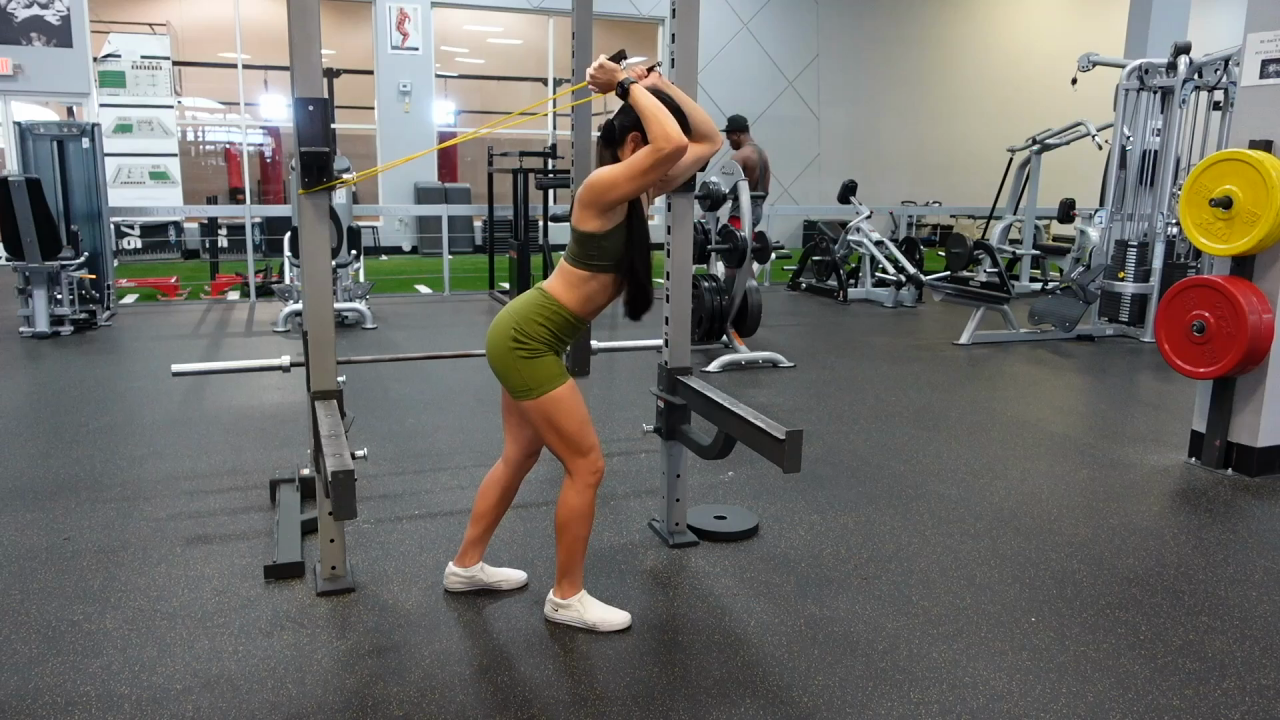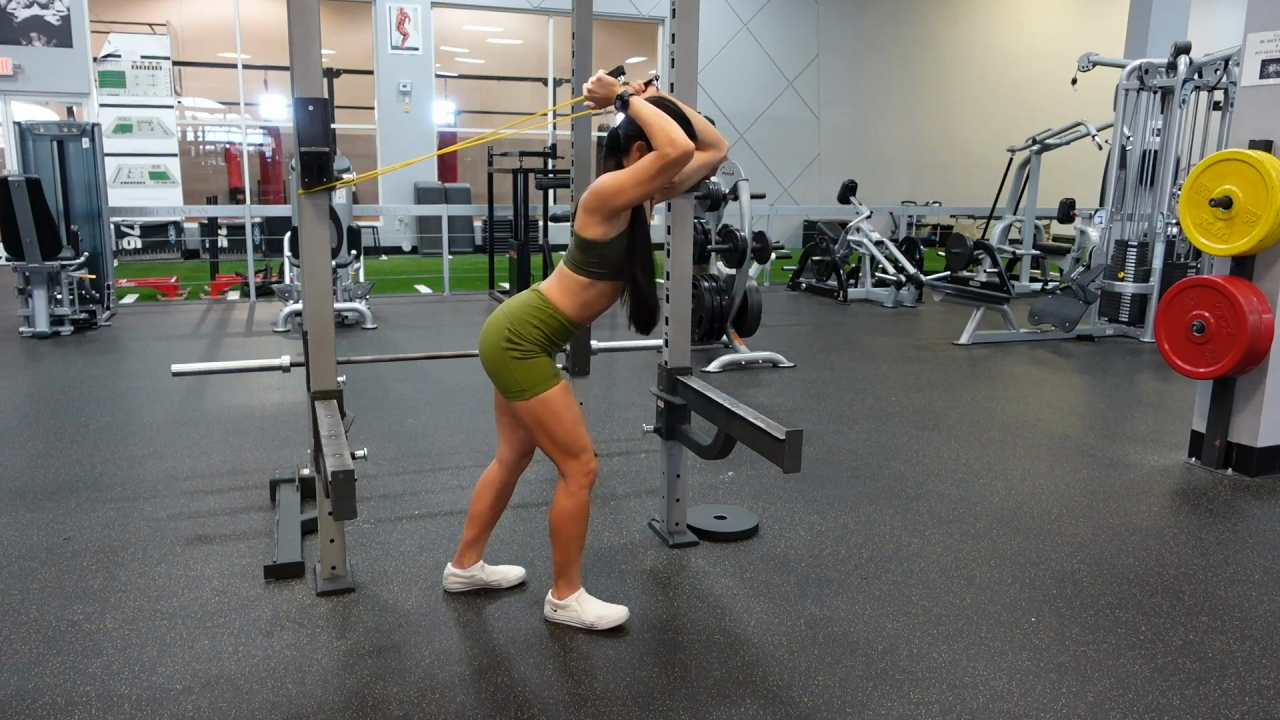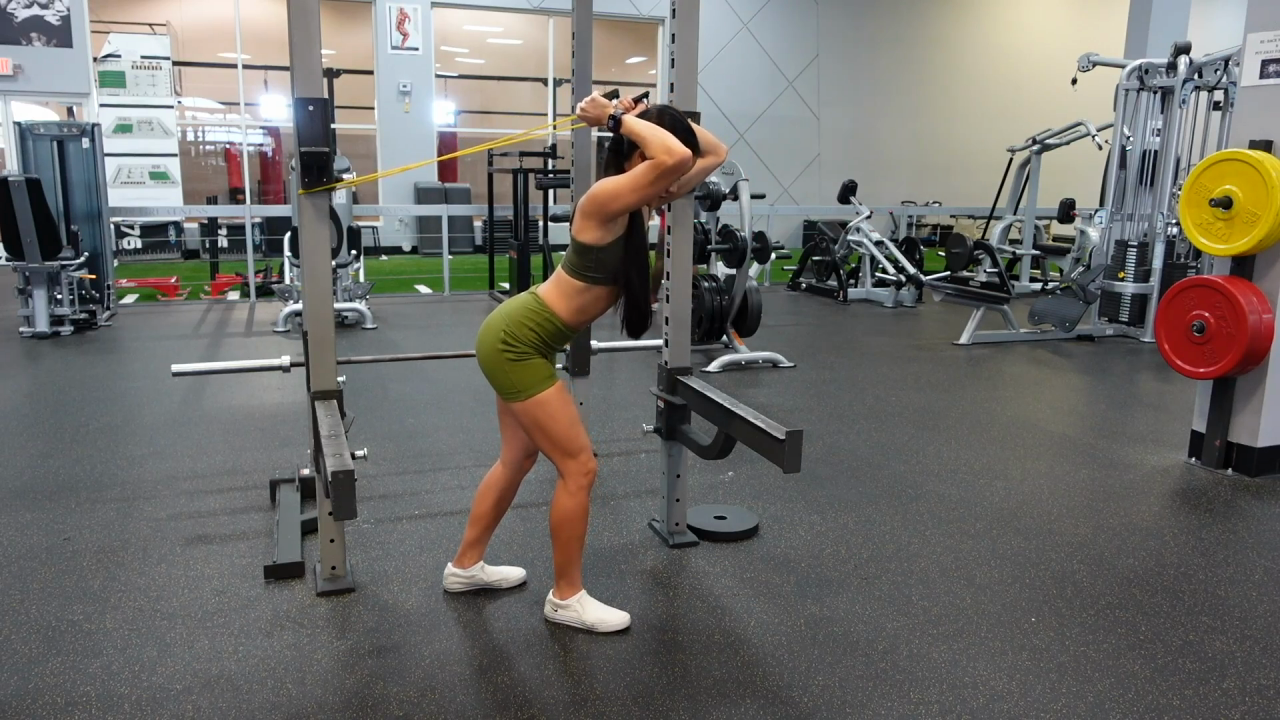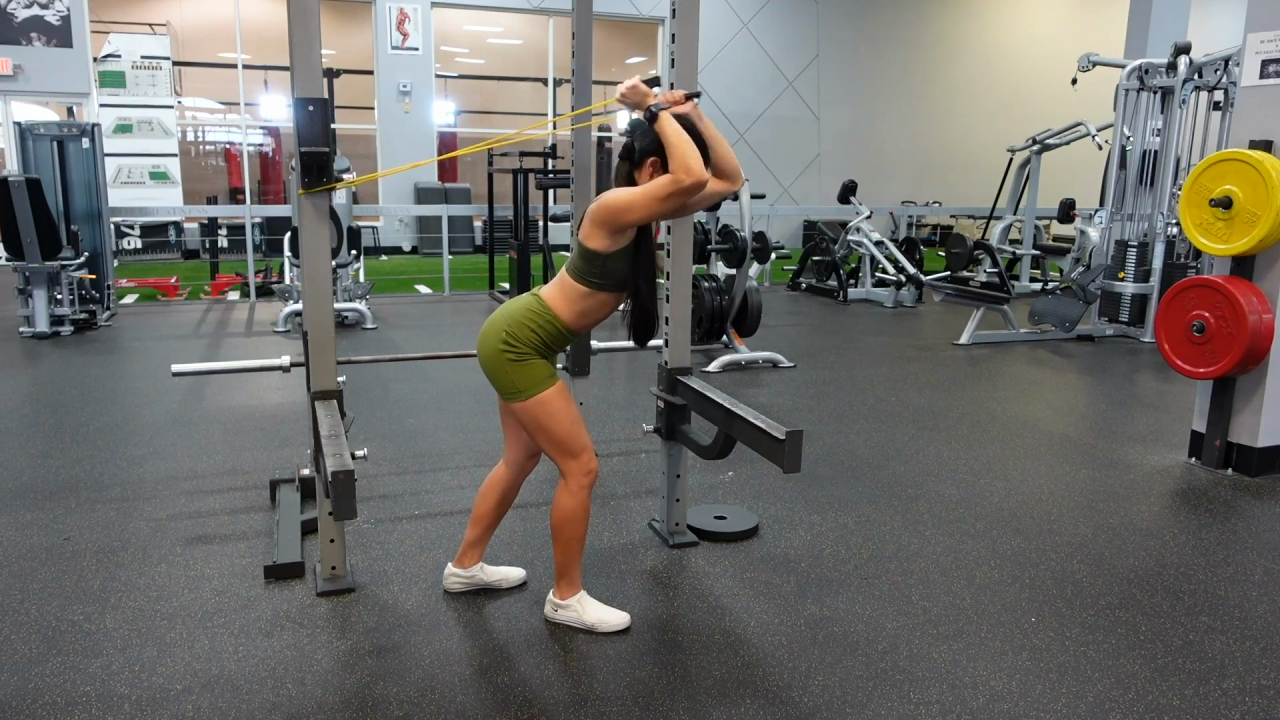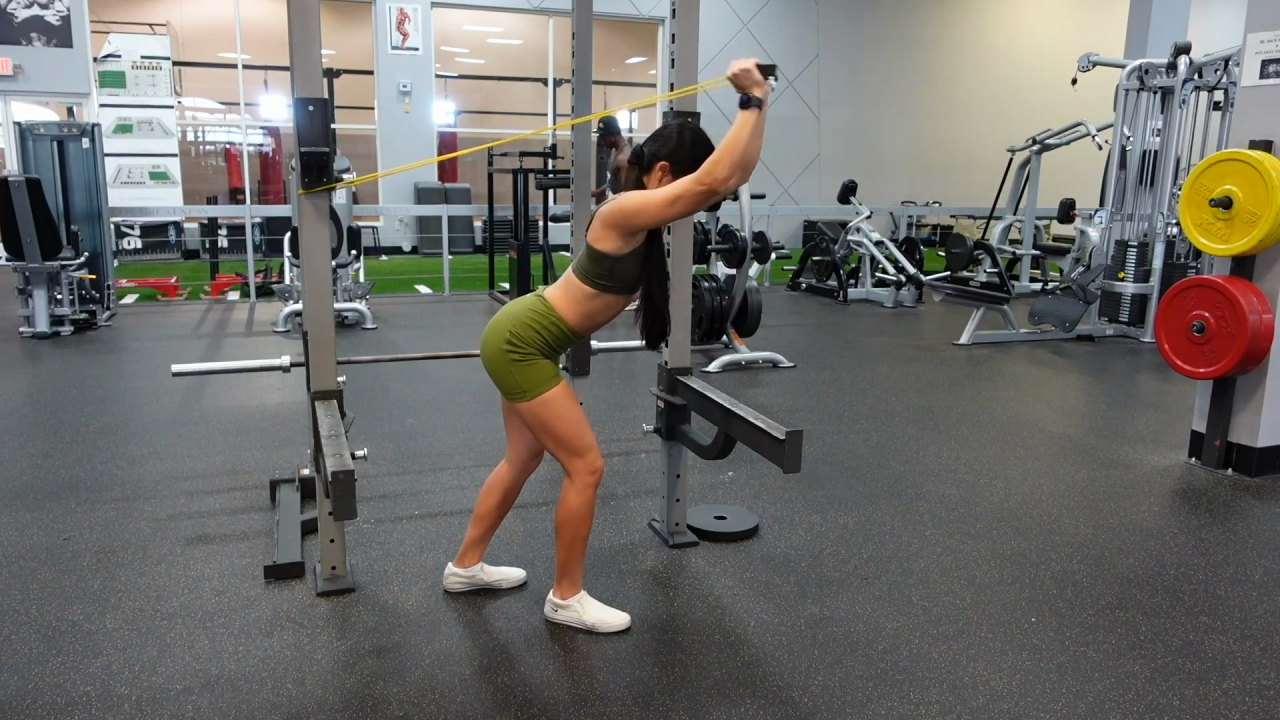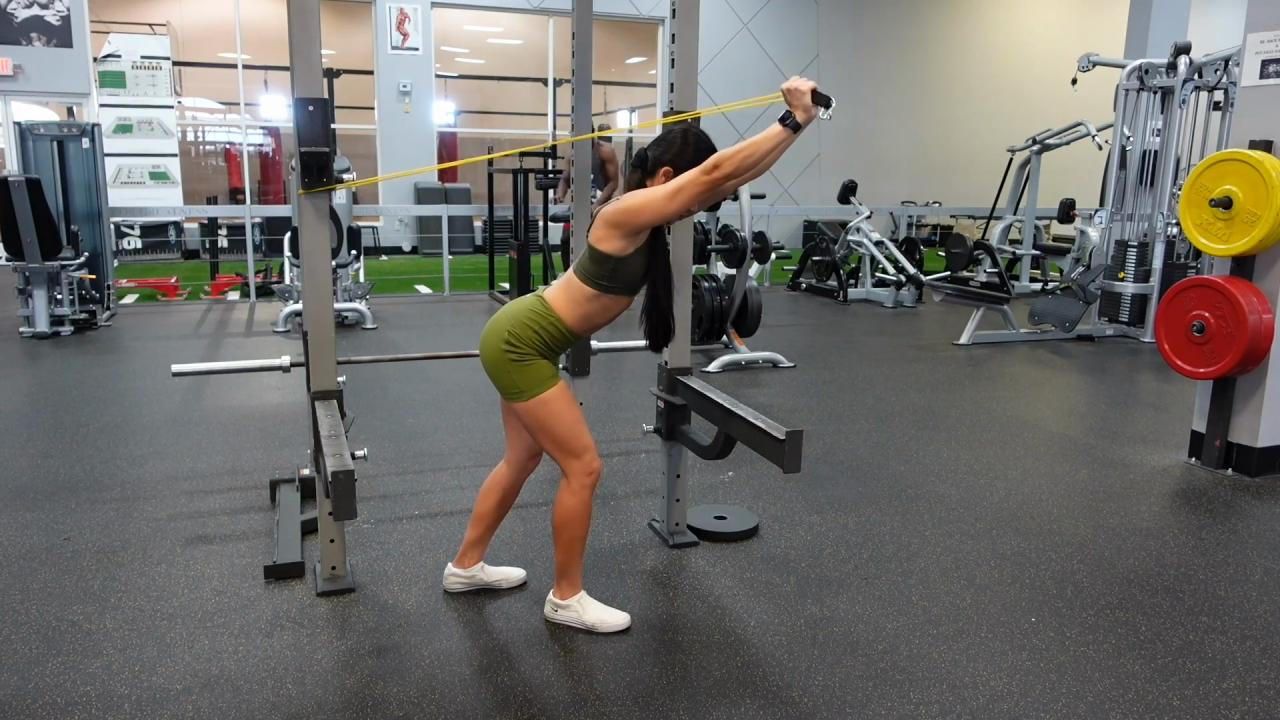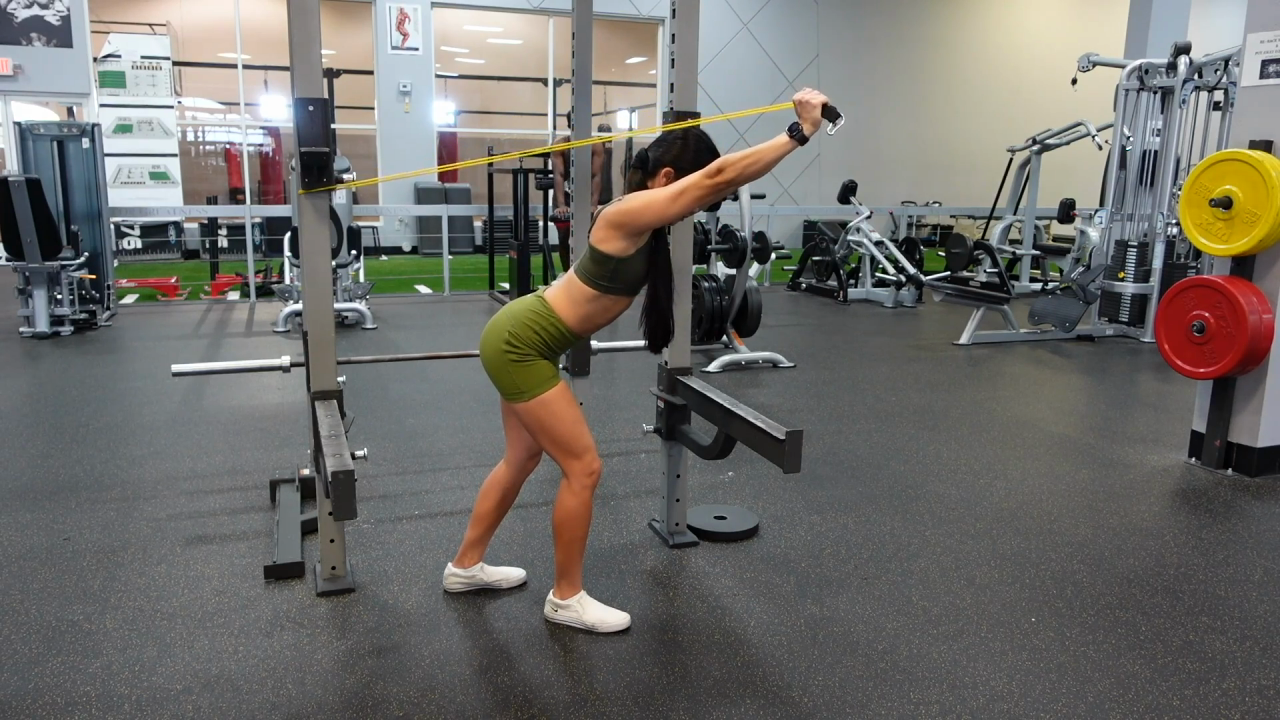
dt=0.4s
person 1, frame 1
left shoulder: (639, 190)
right shoulder: (603, 187)
left elbow: (708, 141)
right elbow: (673, 144)
left wrist: (655, 84)
right wrist: (628, 86)
left hip: (524, 334)
right hip: (527, 340)
left knee: (519, 457)
right knee: (586, 466)
left ankle: (466, 566)
right ankle: (567, 597)
person 1, frame 2
left shoulder: (640, 198)
right shoulder: (607, 194)
left elbow: (715, 148)
right elbow: (679, 149)
left wrist: (647, 100)
right wrist: (626, 98)
left hip: (517, 334)
right hip: (520, 340)
left knee: (513, 458)
right knee: (579, 467)
left ankle: (465, 566)
right ankle: (566, 597)
person 1, frame 3
left shoulder: (638, 202)
right shoulder: (605, 199)
left elbow: (714, 153)
right elbow: (676, 156)
left wrist: (631, 118)
right wrist: (617, 118)
left hip: (516, 335)
right hip: (516, 342)
left knee: (518, 457)
right knee: (579, 468)
left ankle: (465, 566)
right ankle: (566, 597)
person 1, frame 4
left shoulder: (646, 209)
right shoulder: (615, 208)
left elbow: (728, 179)
right elbow: (691, 179)
left wrist: (688, 114)
right wrist: (654, 112)
left hip: (518, 336)
right hip: (517, 343)
left knee: (520, 459)
right knee: (580, 467)
left ankle: (465, 566)
right ankle: (567, 597)
person 1, frame 5
left shoulder: (646, 209)
right shoulder: (625, 211)
left elbow: (733, 175)
right elbow: (712, 180)
left wrist: (757, 105)
right wrist: (751, 101)
left hip: (520, 336)
right hip: (520, 344)
left knee: (524, 458)
right knee: (585, 466)
left ankle: (466, 566)
right ankle: (567, 598)
person 1, frame 6
left shoulder: (650, 212)
right shoulder: (628, 213)
left elbow: (736, 174)
right elbow: (719, 171)
left wrist: (792, 125)
right wrist: (792, 120)
left hip: (521, 337)
right hip: (520, 343)
left knee: (523, 458)
right knee: (583, 468)
left ankle: (465, 566)
right ankle: (566, 598)
person 1, frame 7
left shoulder: (650, 215)
right shoulder: (628, 214)
left elbow: (730, 177)
right elbow: (721, 177)
left wrist: (797, 132)
right wrist: (799, 132)
left hip: (521, 336)
right hip: (519, 343)
left knee: (522, 458)
right knee: (582, 467)
left ankle: (465, 566)
right ankle: (567, 597)
